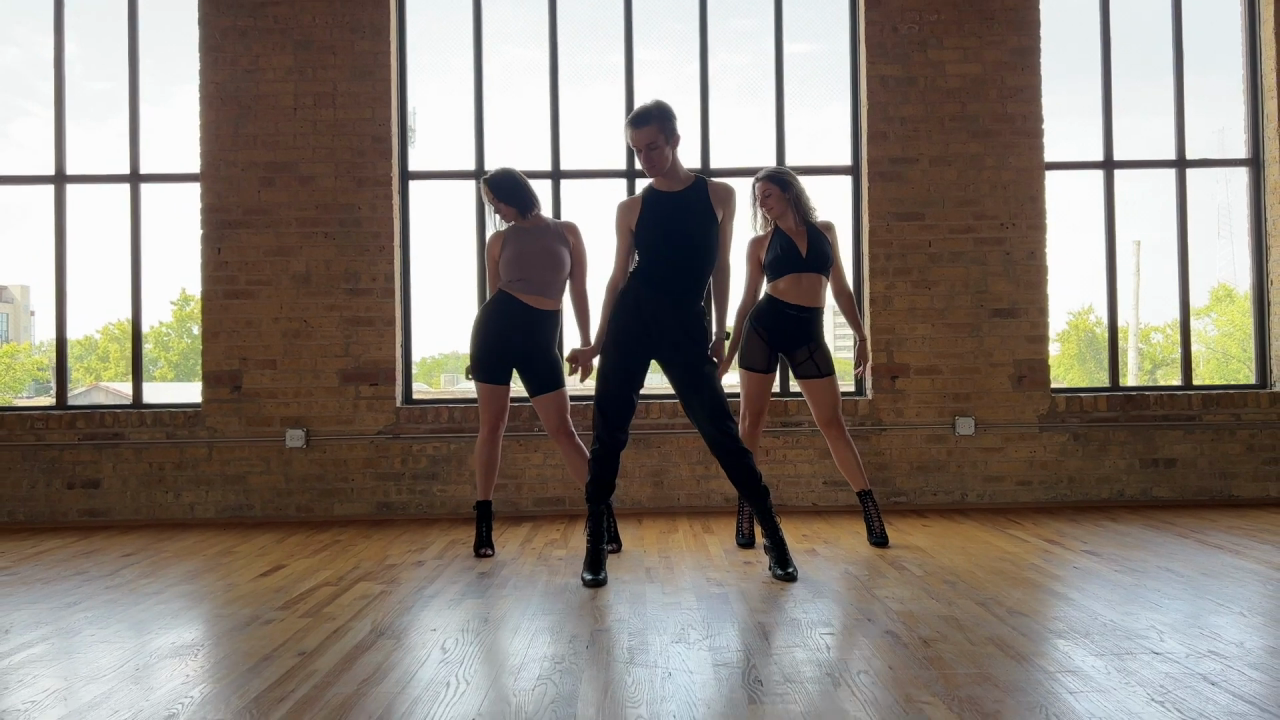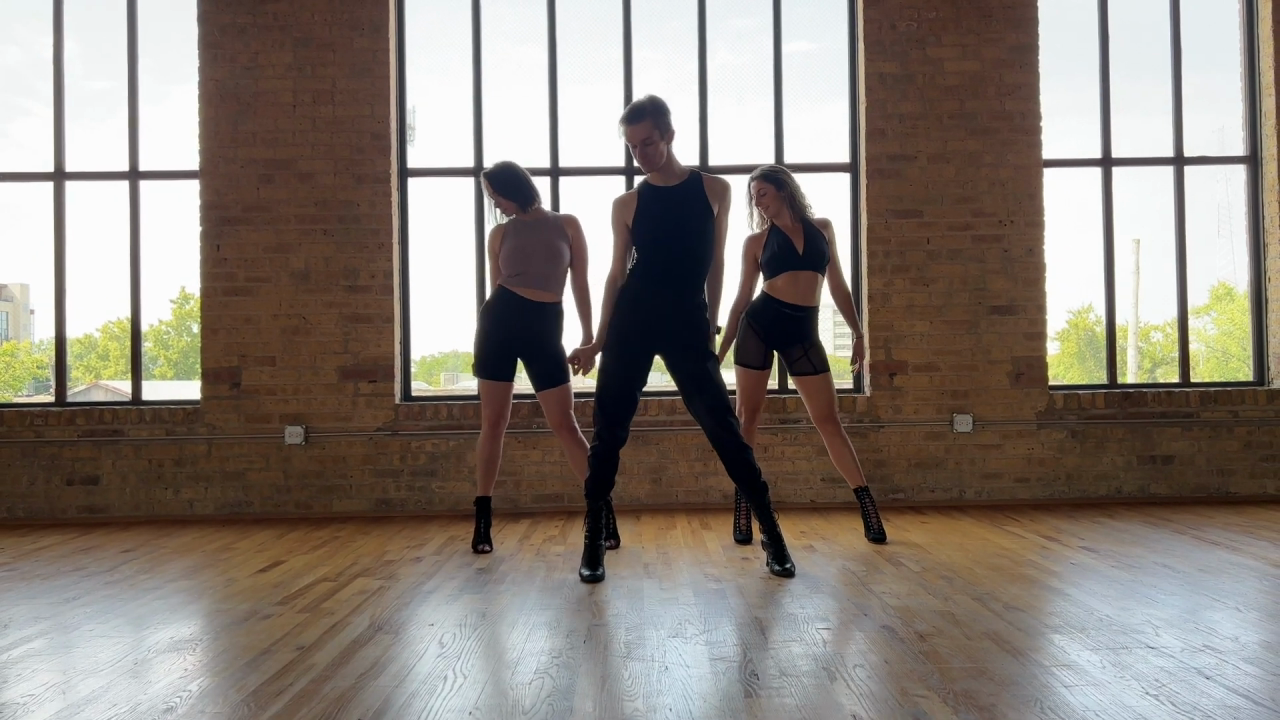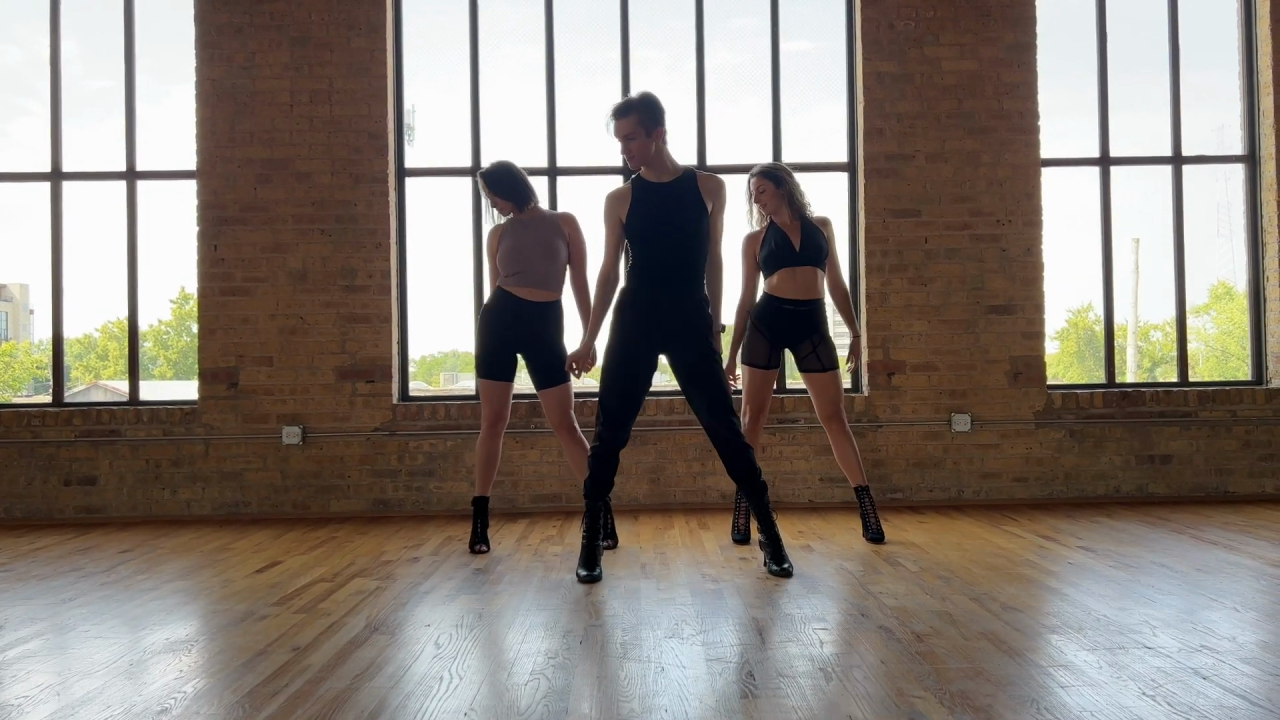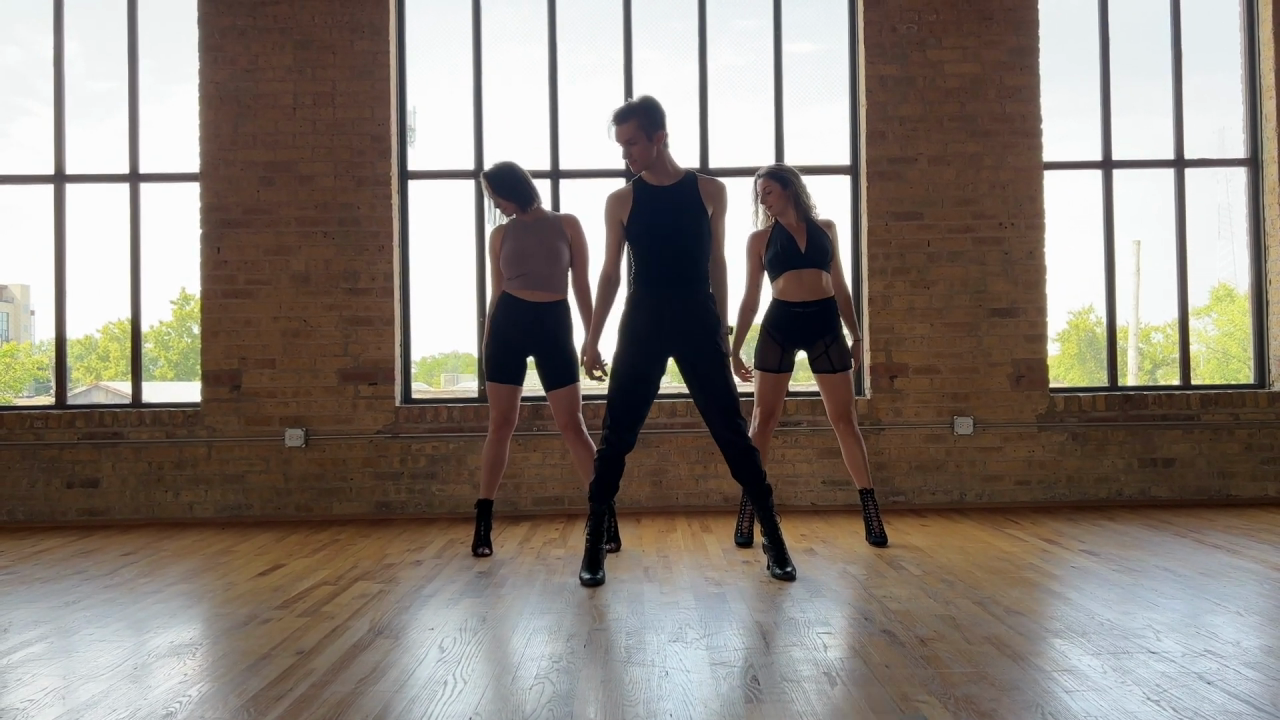
dt=1s
person 1, frame 1
left shoulder: (719, 196)
right shoulder: (632, 209)
left elbow: (721, 267)
right elbow: (619, 276)
left wrist: (721, 332)
right wrist: (597, 343)
left hip: (687, 326)
right hip: (632, 320)
left knee: (720, 431)
right knee: (609, 430)
left ankle: (774, 537)
right ankle: (596, 544)
person 1, frame 2
left shoulder: (714, 190)
right shoulder: (627, 205)
left elbow: (715, 263)
right elbow: (617, 273)
left wrist: (711, 326)
right wrist: (597, 341)
left hip: (687, 321)
right hip: (633, 318)
left knee: (722, 426)
right knee: (609, 427)
left ankle: (771, 533)
right ankle: (593, 541)
person 1, frame 3
left shoulder: (709, 188)
right shoulder: (620, 200)
left elbow: (713, 260)
right elbow: (610, 271)
left wrist: (715, 324)
right wrist: (589, 340)
left hip: (690, 318)
right hip: (635, 318)
left knee: (724, 427)
right knee: (611, 428)
left ankle: (769, 533)
right ankle: (591, 541)
person 1, frame 4
left shoulder: (709, 191)
right shoulder: (621, 201)
left elbow: (716, 261)
right elbow: (611, 272)
left wrist: (723, 327)
right wrist: (593, 339)
left hip: (698, 320)
right hip: (643, 320)
left knee: (730, 430)
right knee: (618, 432)
left ankle: (773, 536)
right ankle: (594, 543)
person 2, frame 1
left shoulder: (567, 232)
right shoulder: (499, 240)
left elbow: (579, 291)
right elbow: (493, 293)
left wrist: (587, 344)
right wrist: (477, 350)
left hip: (541, 337)
right hip: (498, 326)
left knee: (562, 431)
right knee: (491, 426)
left ankle: (605, 516)
right ankle: (483, 524)
person 2, frame 2
left shoulder: (567, 225)
right shoulder: (500, 234)
left elbow: (580, 284)
right elbow: (495, 287)
left wrist: (589, 336)
right wrist: (482, 344)
left hip: (544, 329)
right hip: (501, 321)
left knee: (565, 426)
right knee: (493, 422)
left ankle: (604, 512)
right ankle: (482, 521)
person 2, frame 3
left shoulder: (564, 223)
right shoulder: (498, 233)
left elbow: (580, 282)
right elbow: (495, 286)
right wrist: (482, 344)
left hip: (545, 327)
right hip: (500, 321)
left knee: (565, 425)
right knee: (493, 422)
left ankle: (602, 512)
right ankle: (479, 521)
person 2, frame 4
left shoulder: (566, 225)
right shoulder: (500, 234)
left elbow: (581, 283)
right elbow: (497, 290)
right wrist: (485, 344)
left hip: (553, 327)
right hip: (508, 324)
left knee: (572, 426)
right knee: (500, 425)
left ankle: (605, 516)
right ankle: (483, 524)
person 3, frame 1
left shoulder: (825, 230)
right shoulder: (760, 243)
left elbow: (841, 288)
right elbow: (749, 300)
left wrist: (861, 335)
right wrist: (729, 353)
left hip: (809, 335)
right hip: (765, 328)
left knee: (833, 424)
right knee: (751, 421)
left ankle: (871, 511)
right ankle: (745, 514)
person 3, frame 2
left shoulder: (822, 227)
right shoulder: (757, 241)
left elbow: (838, 285)
right elbow: (742, 299)
left wrist: (858, 331)
right wrist: (720, 351)
left hip: (803, 333)
right hip: (760, 326)
left knee: (828, 421)
right knee: (746, 417)
left ankle: (869, 507)
right ankle: (742, 511)
person 3, frame 3
left shoulder: (821, 226)
right shoulder: (755, 239)
left elbow: (836, 283)
right elbow: (747, 297)
left wrist: (855, 331)
right wrist: (733, 353)
left hip: (812, 327)
right hip: (766, 324)
left knee: (834, 418)
right knee: (752, 416)
left ankle: (867, 506)
right ankle: (743, 509)
person 3, frame 4
left shoulder: (826, 228)
right shoulder: (760, 239)
left elbow: (839, 286)
right elbow: (751, 298)
left wrist: (856, 335)
right wrist: (735, 350)
left hip: (825, 327)
right hip: (778, 326)
left knee: (844, 420)
right knee: (763, 418)
left ankle: (871, 511)
right ankle: (747, 512)
